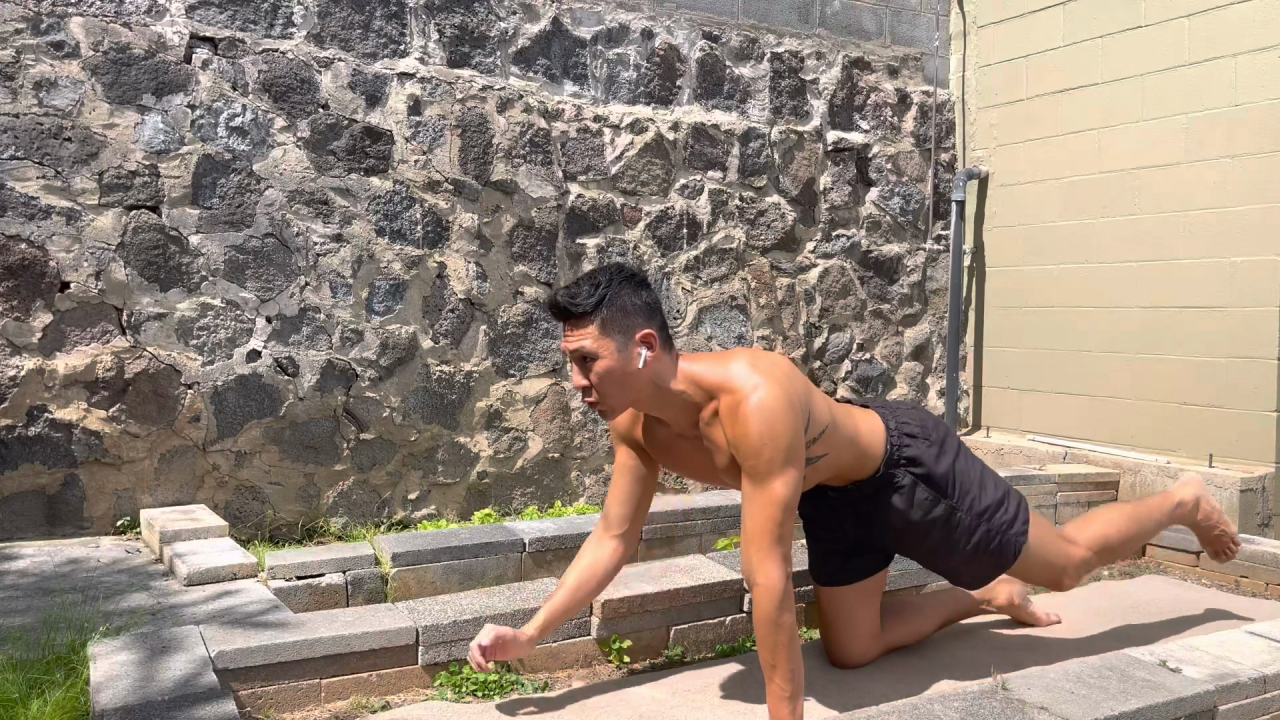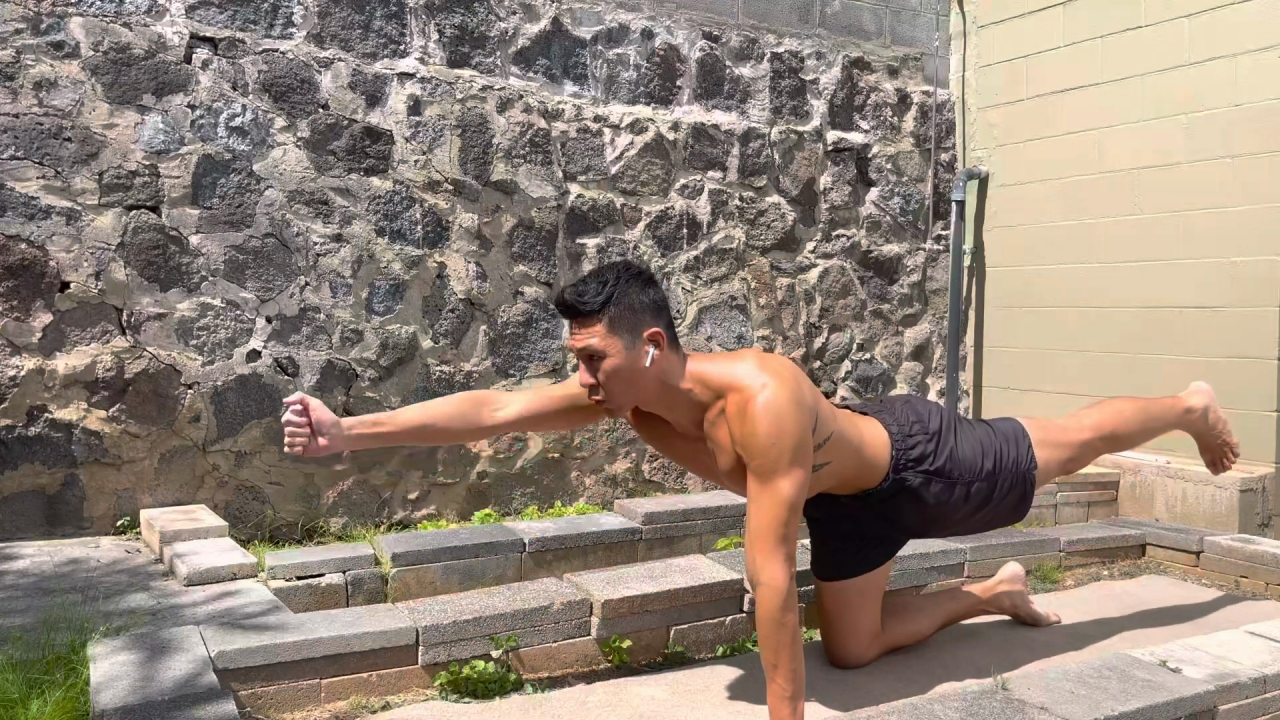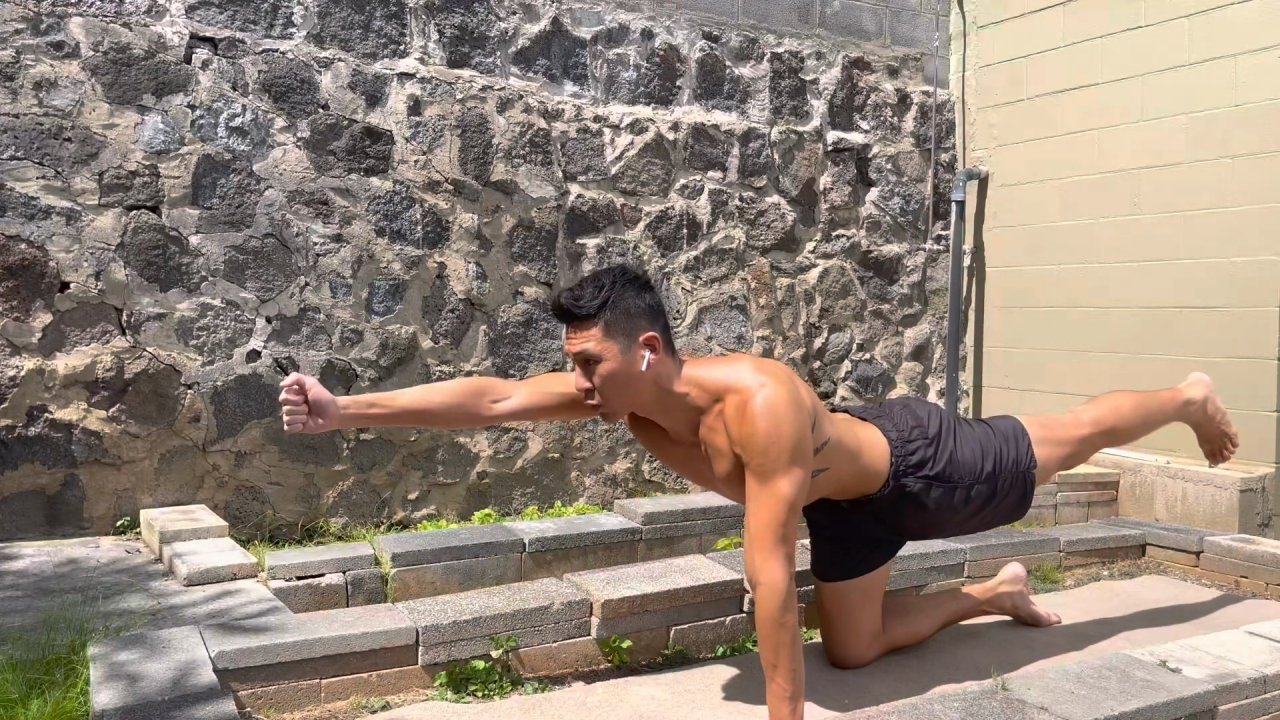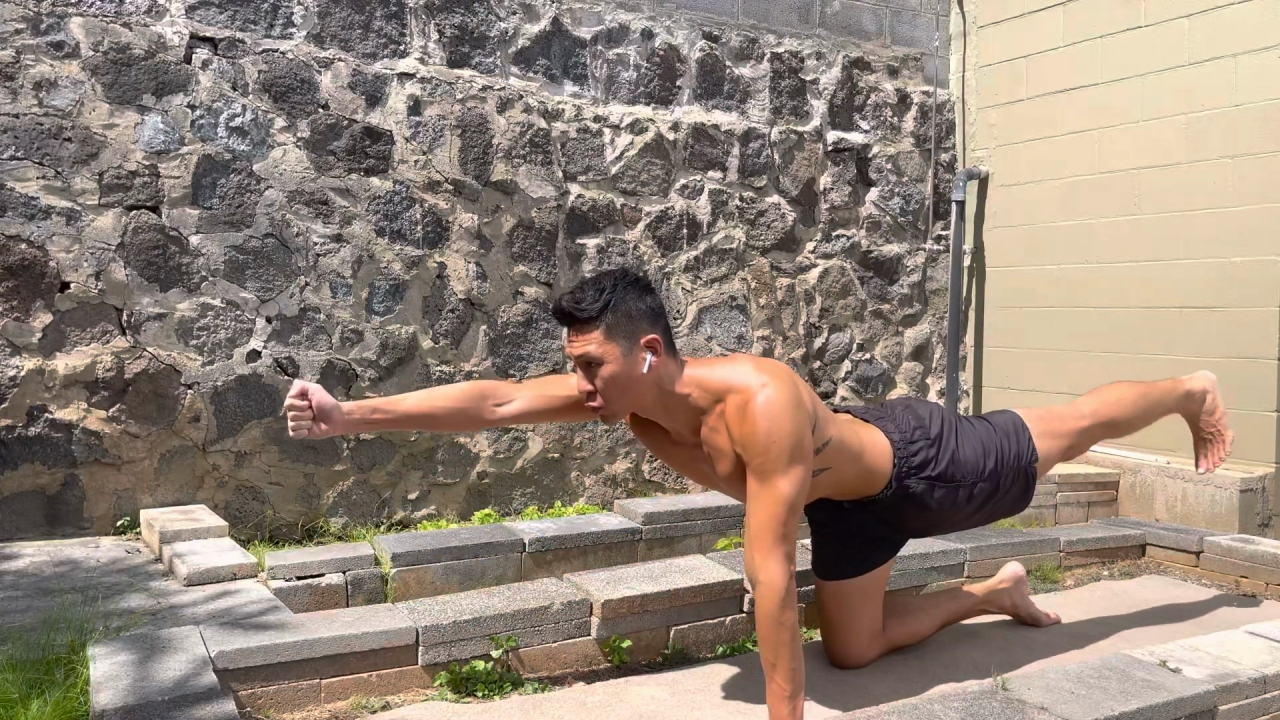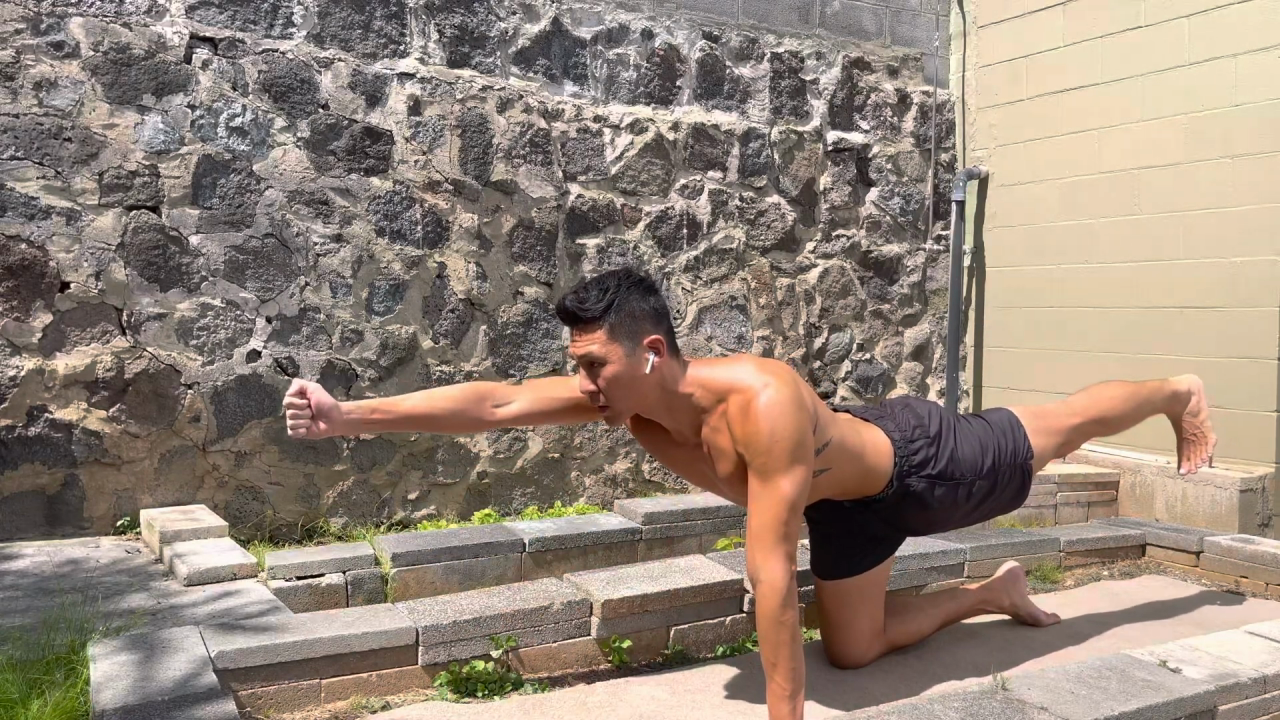
dt=1s
person 1, frame 1
left shoulder: (755, 399)
right shoulder: (635, 421)
left elbow: (769, 579)
right elbow: (612, 537)
right wrist: (531, 633)
left hip: (909, 463)
right hip: (835, 490)
left knee: (1065, 561)
right knee: (853, 649)
left ankle: (1181, 501)
right ankle: (990, 593)
person 1, frame 2
left shoulder: (761, 398)
right shoulder: (623, 395)
left elbow: (769, 572)
right elbow: (492, 408)
right wrist: (350, 431)
left hip: (916, 463)
right hip: (847, 492)
left knee: (1062, 449)
left ankle: (1189, 408)
right ankle: (995, 593)
person 1, frame 3
left shoulder: (758, 401)
right shoulder: (618, 391)
left elbow: (769, 571)
right elbow: (493, 398)
right wrist: (345, 410)
left hip: (913, 464)
right hip: (846, 491)
left knee: (1064, 442)
left ankle: (1188, 398)
right ankle: (995, 593)
person 1, frame 4
left shoulder: (760, 402)
right shoulder: (619, 392)
left elbow: (770, 572)
right elbow: (494, 400)
right wrist: (347, 414)
left hip: (914, 463)
right hip: (848, 491)
left knee: (1067, 433)
left ankle: (1187, 392)
right ankle: (994, 593)
person 1, frame 5
left shoulder: (762, 403)
right shoulder: (619, 394)
left elbow: (771, 574)
right elbow: (495, 402)
right wrist: (347, 415)
left hip: (915, 462)
right hip: (848, 490)
left knee: (1060, 430)
left ankle: (1175, 392)
right ankle: (993, 591)
